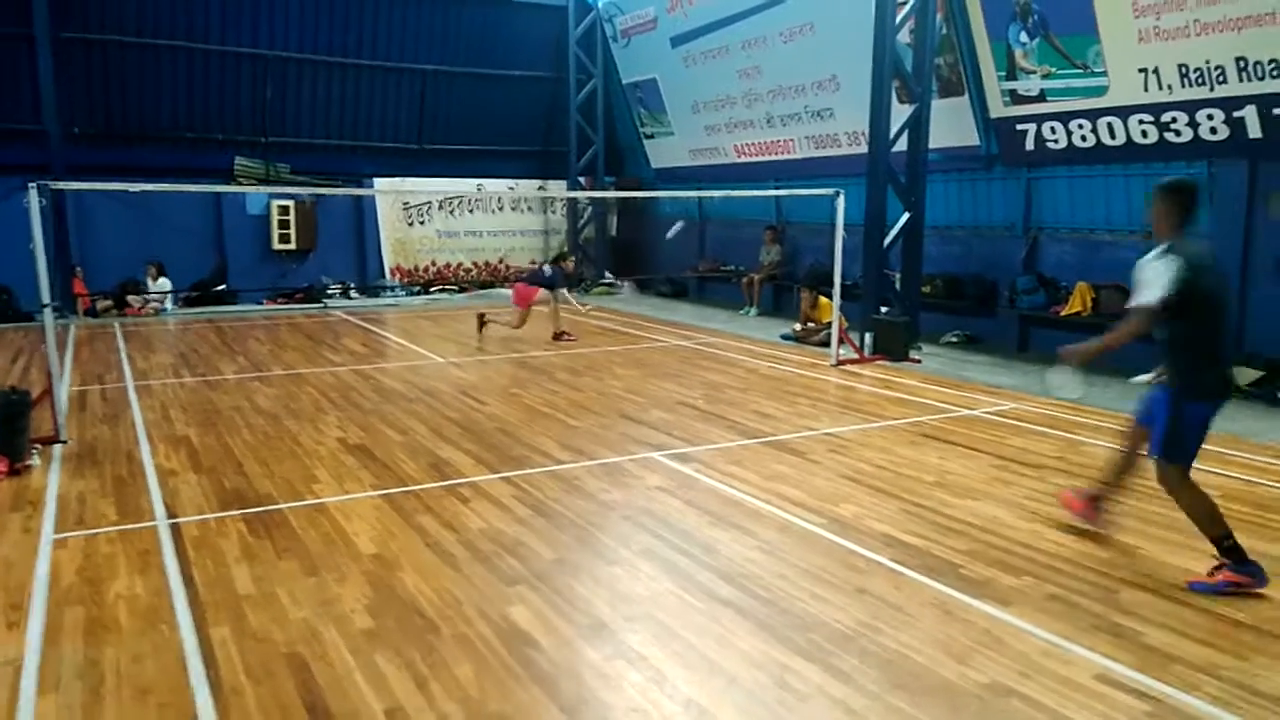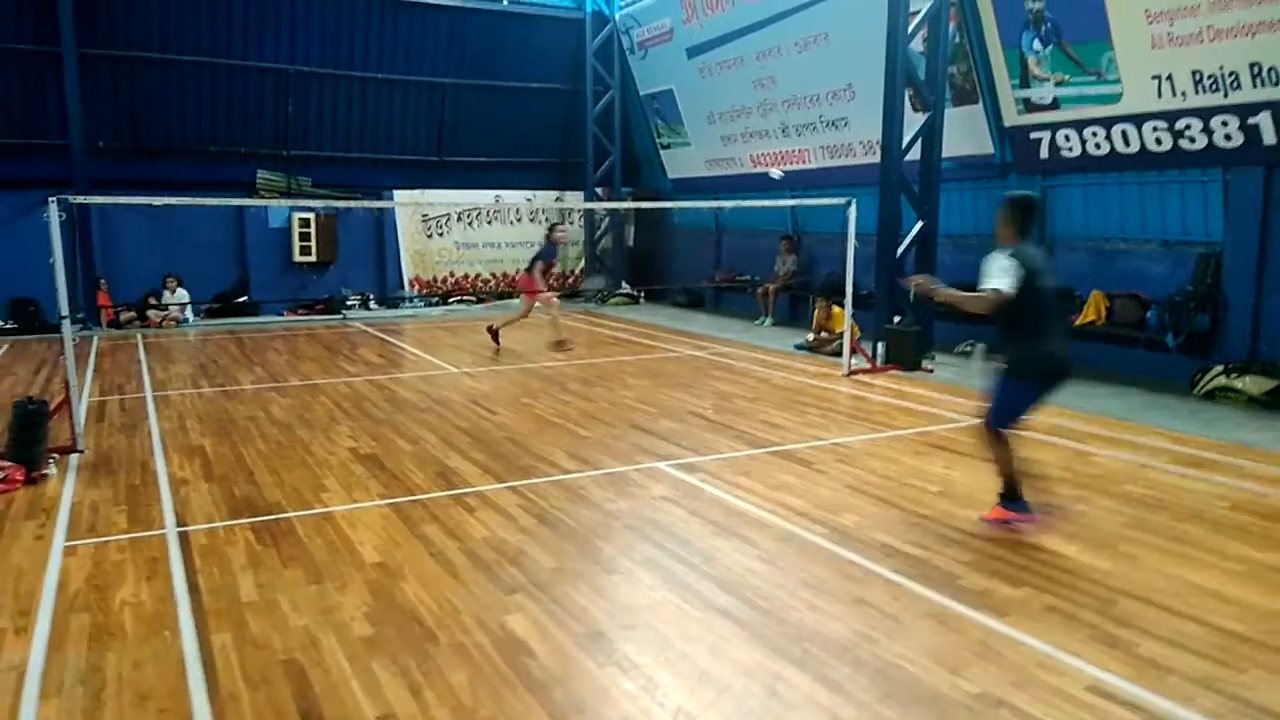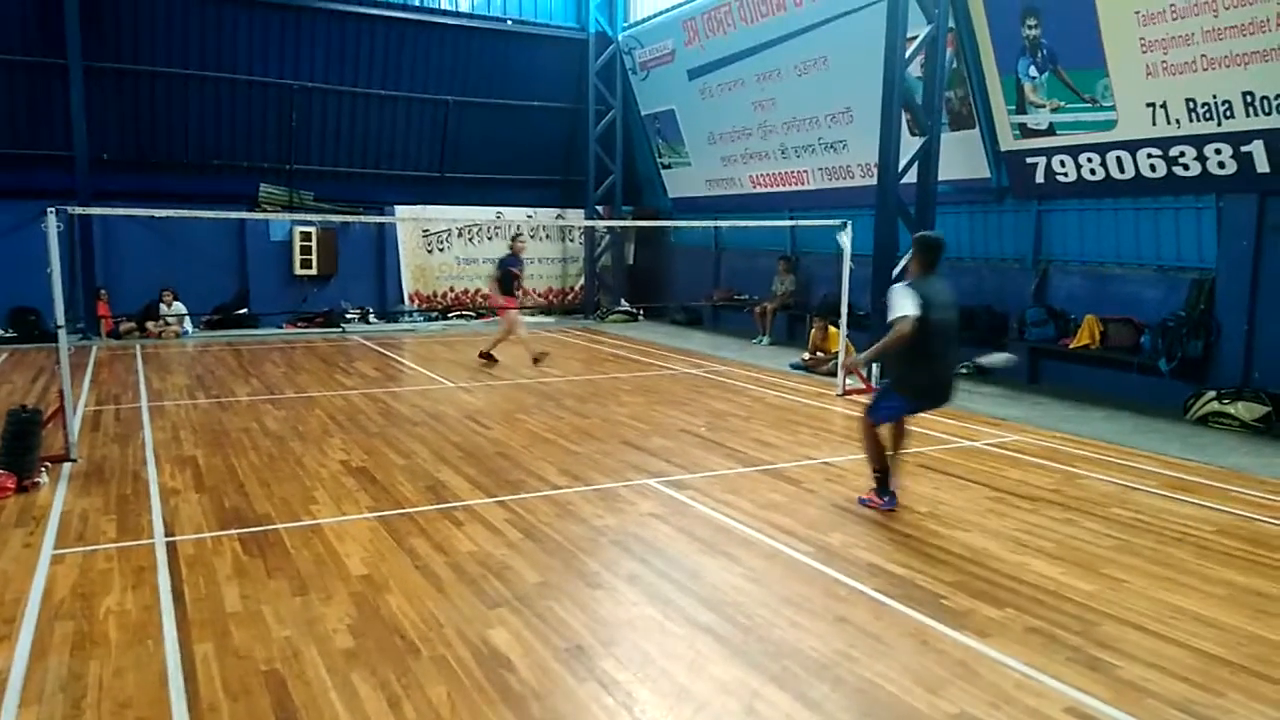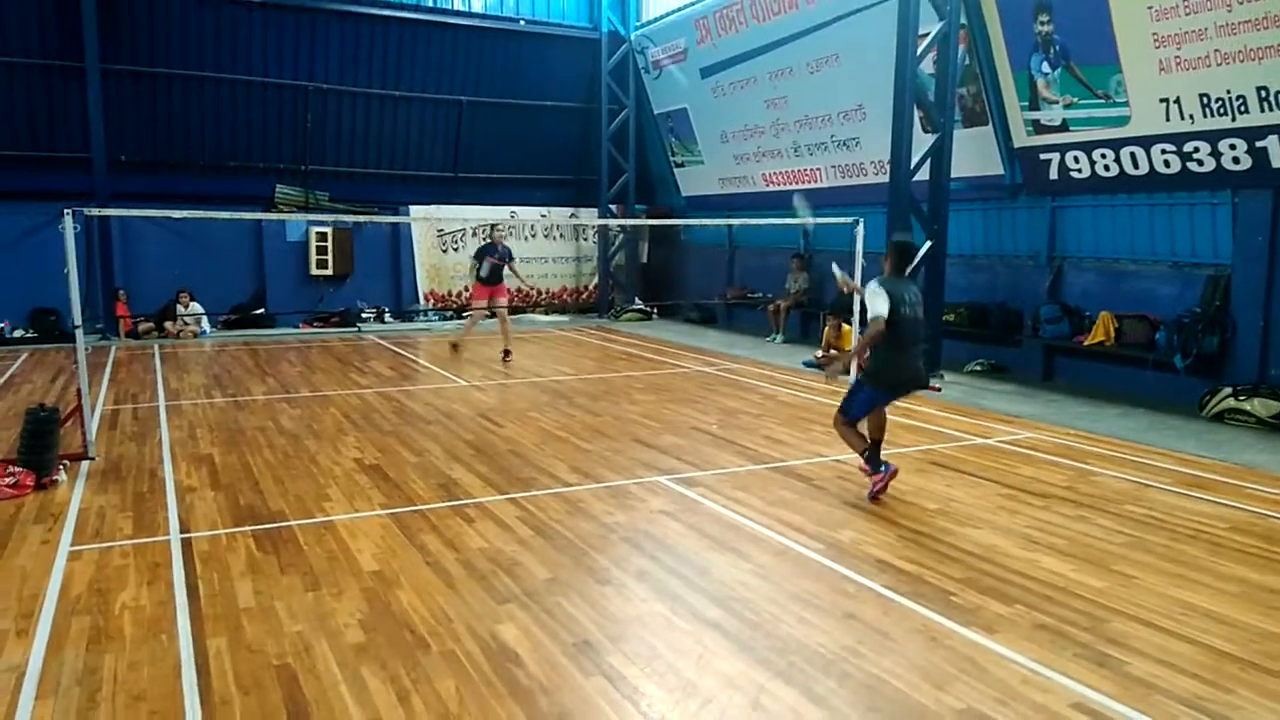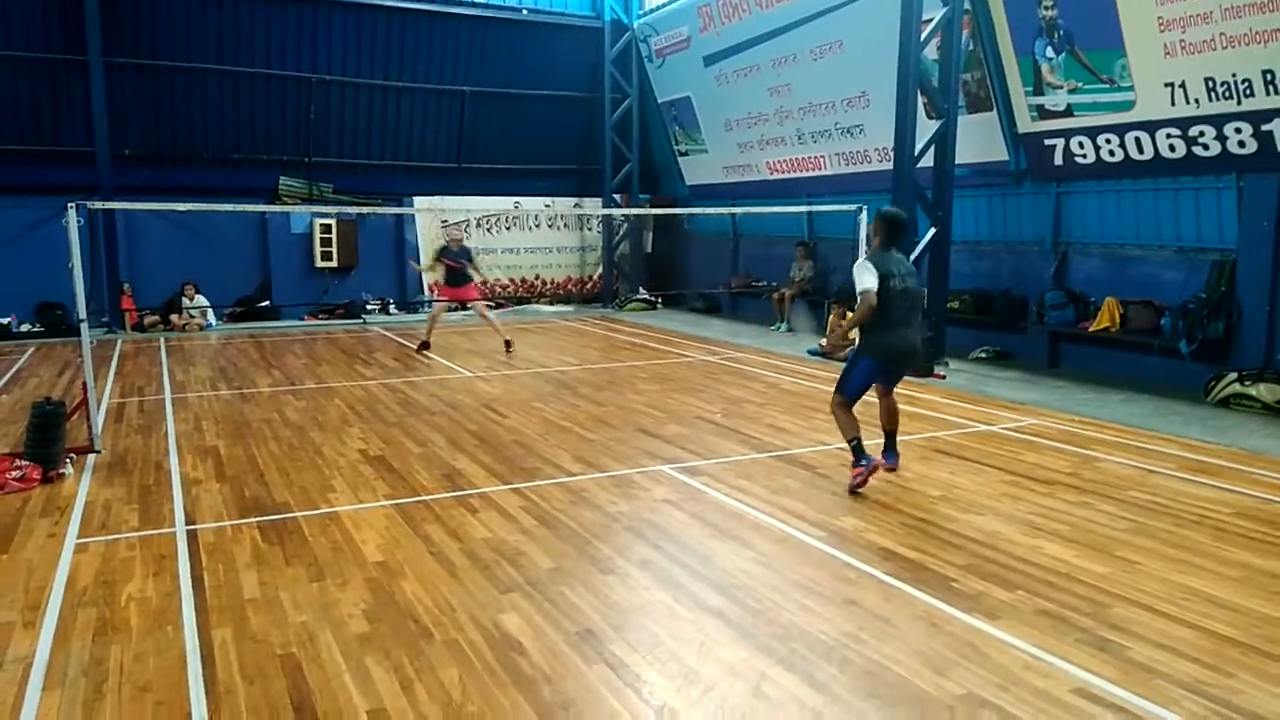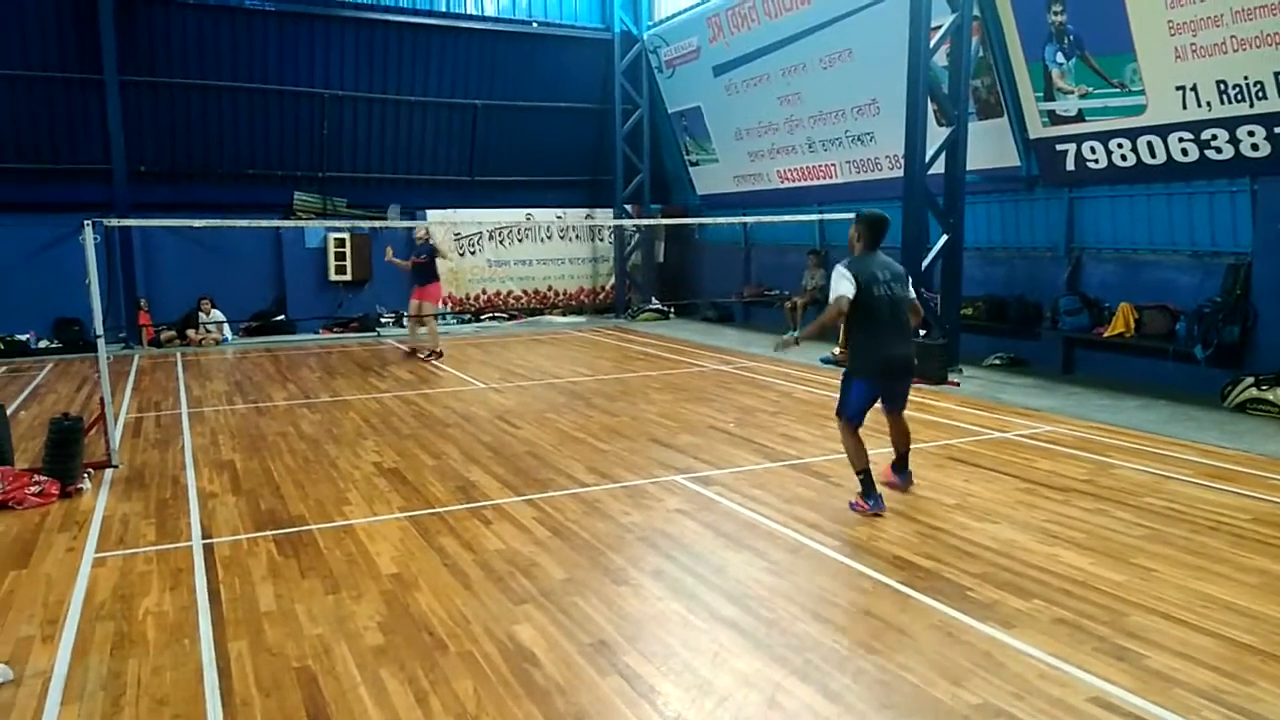
dt=0.3s
person 1, frame 1
left shoulder: (1159, 262)
right shoulder: (1199, 253)
left elbow: (1134, 327)
left wrist: (1085, 350)
left hip: (1191, 381)
right hip: (1205, 375)
left knee: (1172, 475)
right knee: (1137, 432)
left ankle: (1239, 564)
right ankle: (1095, 503)
person 1, frame 2
left shoulder: (1002, 260)
right shoulder: (1035, 257)
left elbow: (986, 305)
left wrist: (937, 289)
left hip: (1028, 362)
right hip: (1052, 359)
left knee: (992, 430)
right knee: (996, 426)
left ankle: (1019, 503)
right ankle: (1011, 503)
person 1, frame 3
left shoulder: (904, 290)
right shoulder: (944, 291)
left elbow: (903, 330)
left wrist: (868, 355)
left hip: (910, 382)
right hip: (941, 386)
left knee: (870, 423)
right knee: (895, 414)
left ankle: (883, 492)
right ankle: (888, 471)
person 1, frame 4
left shoulder: (877, 288)
right shoulder: (912, 292)
left elbow: (878, 327)
left wrist: (853, 355)
right wrist: (855, 289)
left hip: (884, 371)
right hip: (913, 374)
left knee: (843, 422)
right knee: (875, 406)
left ankle: (878, 467)
right ankle: (873, 461)
person 1, frame 5
left shoulder: (867, 263)
right shoulder: (907, 266)
left elbow: (868, 303)
left wrist: (843, 330)
left hip: (878, 346)
right hip: (910, 346)
left knee: (840, 403)
right knee: (884, 392)
left ankle: (861, 459)
right ankle: (890, 453)
person 1, frame 6
left shoulder: (847, 270)
right shoulder: (898, 270)
left elbow: (839, 309)
right elbow: (917, 313)
left wrist: (800, 336)
left hip: (868, 362)
right hip: (903, 359)
left knee: (848, 426)
right knee: (895, 414)
left ankle: (869, 495)
right ankle: (902, 472)
